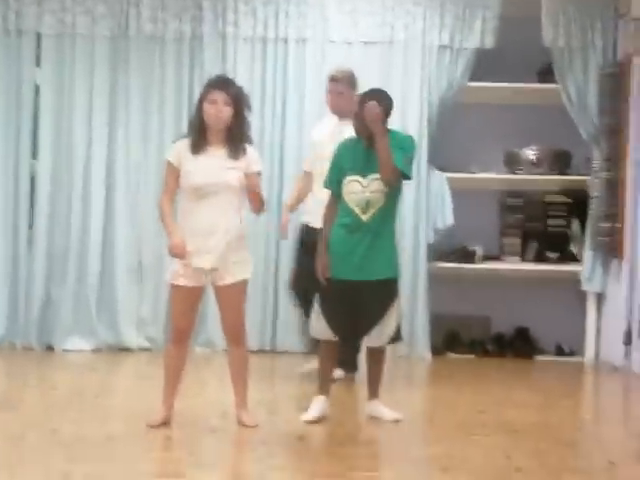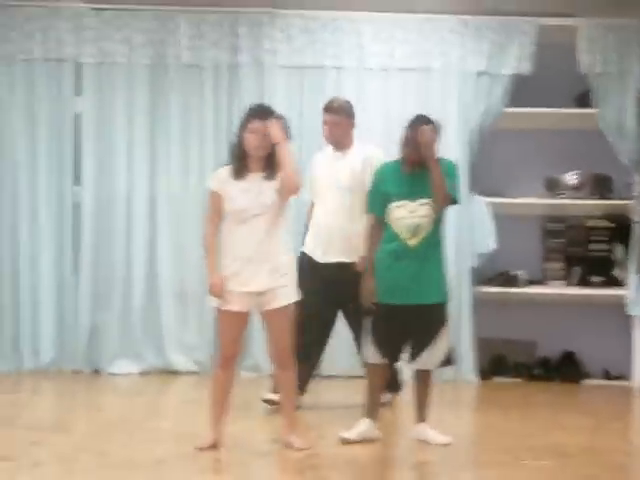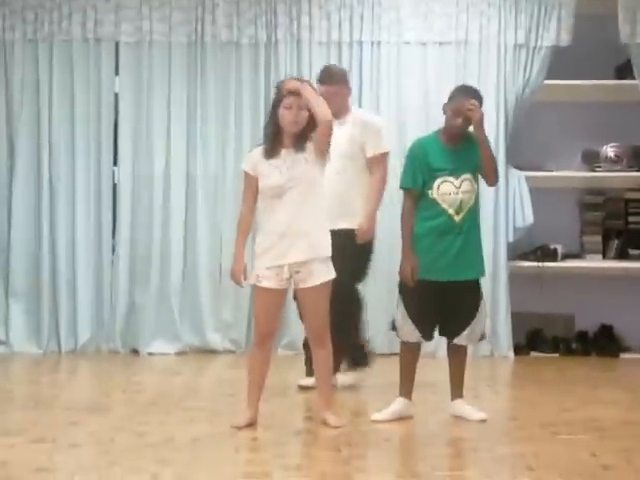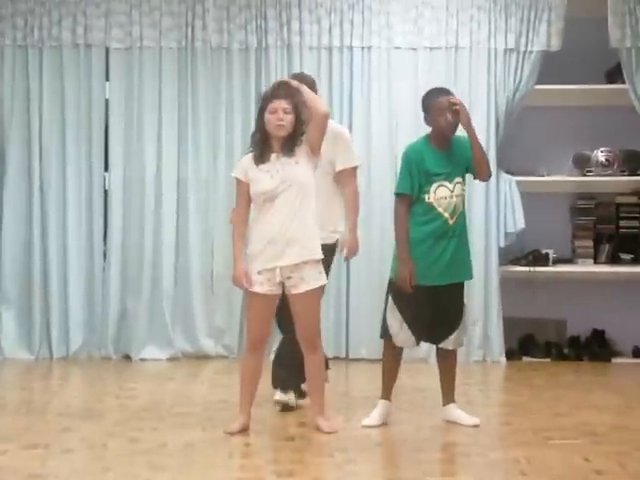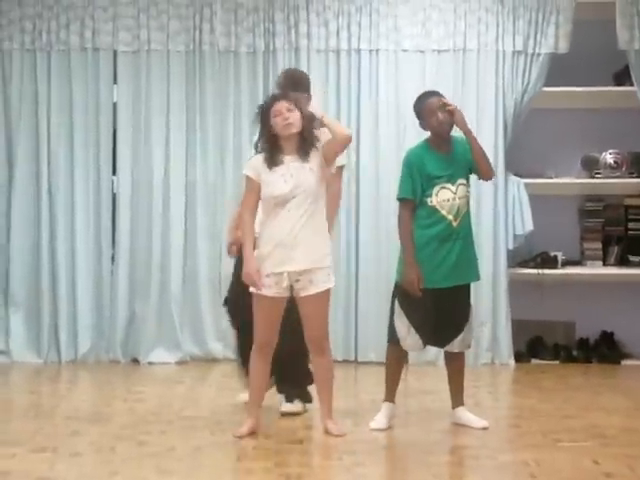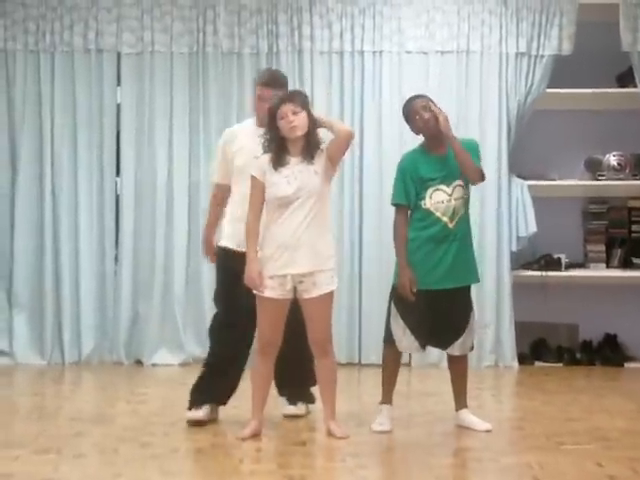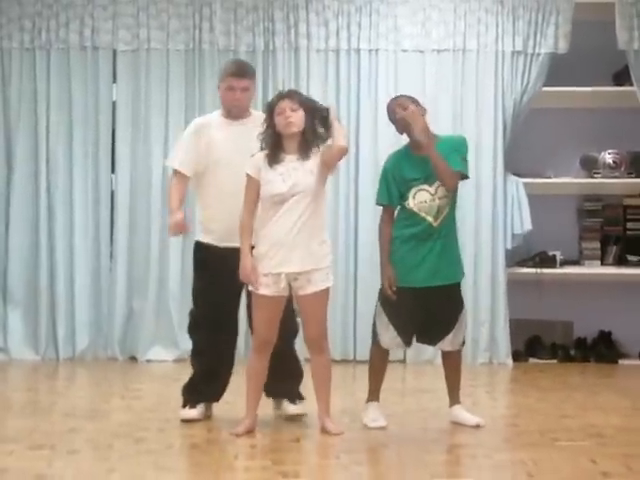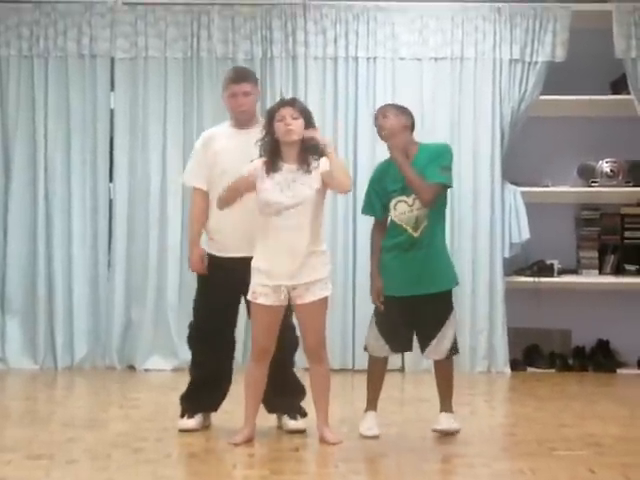
dt=0.3s
person 1, frame 1
left shoulder: (245, 153)
right shoulder: (182, 150)
left elbow: (257, 205)
right elbow: (166, 198)
left wrist: (254, 192)
right wrist: (173, 233)
left hip: (231, 254)
right hip: (190, 252)
left knee: (236, 334)
right knee: (179, 333)
left ankle: (241, 406)
right ankle: (167, 407)
person 1, frame 2
left shoulder: (279, 176)
right shoulder: (224, 177)
left elbow: (292, 188)
right elbow: (212, 227)
left wrist: (281, 144)
right wrist: (213, 271)
left hip: (275, 277)
right hip: (235, 277)
left knee: (283, 356)
right knee: (226, 356)
left ankle: (290, 429)
right ankle: (215, 430)
person 1, frame 3
left shoulder: (315, 150)
right shoulder: (258, 157)
left elbow: (326, 117)
right elbow: (247, 209)
left wrist: (303, 85)
right wrist: (238, 255)
left hip: (312, 254)
right hip: (270, 255)
left knee: (319, 335)
right knee: (263, 336)
left ankle: (327, 408)
right ankle: (251, 409)
person 1, frame 4
left shoulder: (306, 153)
right shoulder: (248, 164)
left elbow: (322, 112)
right elbow: (240, 215)
left wrist: (297, 86)
right wrist: (238, 259)
left hip: (303, 258)
right hip: (262, 260)
left knee: (310, 341)
right knee: (255, 342)
left ankle: (319, 413)
right ankle: (244, 414)
person 1, frame 5
left shoulder: (318, 157)
right shoulder: (259, 164)
left elbow: (345, 136)
right elbow: (248, 215)
left wrist: (319, 117)
right wrist: (248, 258)
left hip: (312, 262)
right hip: (271, 262)
left knee: (318, 342)
right knee: (263, 344)
left ankle: (327, 416)
right ankle: (253, 417)
person 1, frame 6
left shoulder: (323, 159)
right shoulder: (265, 164)
left elbow: (346, 133)
right elbow: (253, 216)
left wrist: (321, 120)
right wrist: (251, 260)
left hip: (316, 263)
right hip: (275, 263)
left knee: (322, 344)
right knee: (266, 345)
left ankle: (330, 418)
right ankle: (256, 419)
person 1, frame 7
left shoulder: (319, 157)
right shoulder: (261, 162)
left elbow: (341, 147)
right elbow: (249, 212)
left wrist: (334, 121)
right wrist: (246, 254)
left hip: (312, 262)
right hip: (269, 262)
left knee: (317, 341)
right knee: (262, 342)
left ankle: (325, 415)
right ankle: (250, 415)
person 1, frame 8
left shoulder: (319, 167)
right shoulder: (260, 168)
left elbow: (345, 186)
right elbow: (223, 202)
left wrist: (329, 148)
right wrist: (242, 183)
left hip: (310, 271)
right hip: (268, 271)
left knee: (316, 350)
right knee: (260, 351)
left ankle: (323, 424)
right ankle: (248, 425)
person 2, frame 1
right shoulder: (322, 128)
right elbow: (308, 174)
right wrist: (289, 208)
right hip: (314, 224)
right knee: (302, 286)
left ankle: (346, 361)
person 2, frame 2
left shoulder: (369, 157)
right shoulder: (320, 159)
left wrist: (369, 252)
right wrist: (310, 241)
left hip: (354, 260)
right hip: (315, 256)
left knee: (366, 327)
right knee: (308, 326)
left ankle: (388, 384)
right ankle: (292, 387)
person 2, frame 3
left shoulder: (367, 124)
left elbow: (378, 172)
left wrist: (369, 216)
left hip: (351, 227)
left knee: (342, 295)
left ankle: (354, 359)
person 2, frame 4
left shoulder: (334, 134)
left elbow: (348, 185)
left wrist: (351, 231)
left hip: (319, 238)
right knee: (285, 309)
left ankle: (288, 382)
person 2, frame 5
left shoulder: (321, 134)
left elbow: (332, 186)
left wrist: (324, 232)
right wrist: (236, 227)
right hip: (258, 235)
left knee: (293, 319)
right knee: (240, 303)
left ankle: (293, 390)
person 2, frame 6
right shoulder: (233, 135)
right elbow: (221, 189)
right wrist: (209, 234)
right hip: (237, 247)
left knee: (292, 327)
right knee: (229, 324)
left ankle: (297, 394)
right ankle: (208, 399)
person 2, frame 7
right shoulder: (201, 129)
right elbow: (180, 176)
right wrist: (175, 211)
right hip: (214, 245)
left knee: (277, 321)
right knee: (210, 323)
left ankle: (285, 392)
right ankle: (200, 396)
person 2, frame 8
right shoulder: (210, 140)
right elbow: (199, 194)
right wrist: (194, 243)
right hip: (219, 255)
left knee: (278, 335)
right knee: (210, 334)
left ankle: (286, 406)
right ankle: (198, 406)
person 3, frame 1
left shoulder: (402, 143)
right shoulder: (345, 149)
left elbow: (390, 178)
right elbow: (333, 202)
left wrist: (378, 131)
right wrist: (322, 249)
left hip: (379, 260)
right hip: (341, 256)
left knee: (377, 334)
right knee: (329, 330)
left ankle: (373, 400)
right ankle: (321, 398)
person 3, frame 2
left shoulder: (444, 169)
right shoulder: (385, 173)
left elbow: (441, 203)
right elbow: (376, 226)
left wrist: (430, 156)
right wrist: (369, 274)
left hip: (427, 283)
right hip: (388, 281)
left knee: (427, 356)
right knee: (378, 353)
left ankle: (422, 423)
right ankle: (369, 421)
person 3, frame 3
left shoulder: (475, 145)
right shoulder: (422, 148)
left elbow: (492, 179)
right elbow: (409, 203)
left wrist: (480, 131)
right wrist: (407, 253)
left hip: (465, 259)
right hip: (425, 259)
left knee: (461, 332)
right knee: (410, 331)
left ankle: (457, 400)
right ankle: (404, 400)
person 3, frame 4
left shoulder: (462, 146)
right shoulder: (415, 153)
left elbow: (485, 174)
right elbow: (402, 208)
left wrist: (470, 128)
right wrist: (404, 259)
left hip: (452, 262)
right hip: (417, 262)
left knee: (449, 336)
right knee: (397, 334)
left ankle: (449, 404)
right ankle: (384, 403)
person 3, frame 5
left shoulder: (464, 148)
right shoulder: (416, 157)
left elbow: (488, 173)
right elbow: (405, 212)
left wrist: (465, 128)
right wrist: (409, 263)
left hip: (458, 264)
right hip: (422, 265)
left knee: (456, 338)
right knee: (400, 337)
left ankle: (458, 407)
right ankle: (388, 405)
person 3, frame 6
left shoulder: (466, 147)
right shoulder: (410, 162)
left elbow: (476, 177)
right elbow: (401, 217)
left wrist: (450, 134)
right wrist: (402, 266)
left hip: (456, 266)
right hip: (418, 267)
left knee: (458, 340)
right knee: (396, 338)
left ankle: (461, 409)
right ankle: (385, 406)
person 3, frame 7
left shoulder: (454, 144)
right shoulder: (395, 162)
left elbow: (451, 182)
right elbow: (387, 217)
left wrist: (426, 141)
right wrist: (385, 265)
left hip: (443, 263)
right hip: (403, 264)
left knee: (451, 337)
right knee: (384, 336)
left ankle: (456, 405)
right ankle: (373, 402)
person 3, frame 8
left shoulder: (439, 153)
right shoulder: (381, 172)
left elbow: (427, 196)
right elbow: (379, 227)
left wrist: (400, 158)
right wrist: (374, 275)
left hip: (433, 272)
right hip: (394, 275)
left knee: (441, 346)
right knee: (379, 345)
left ankle: (446, 412)
right ankle: (371, 412)
